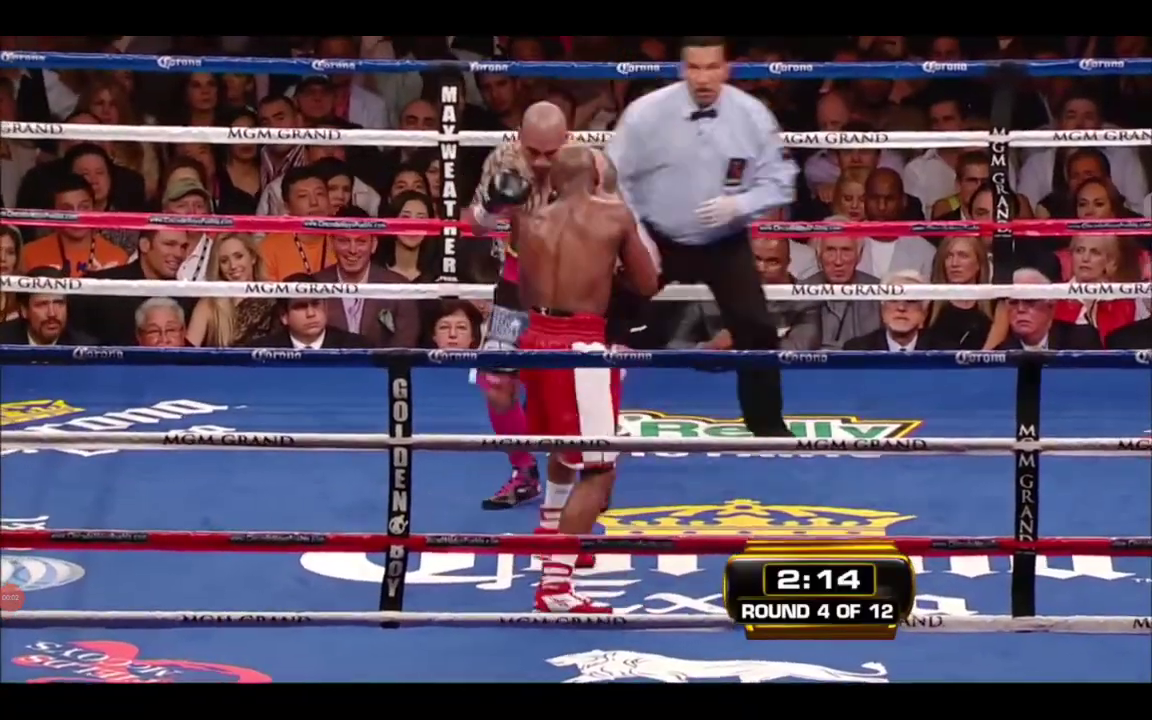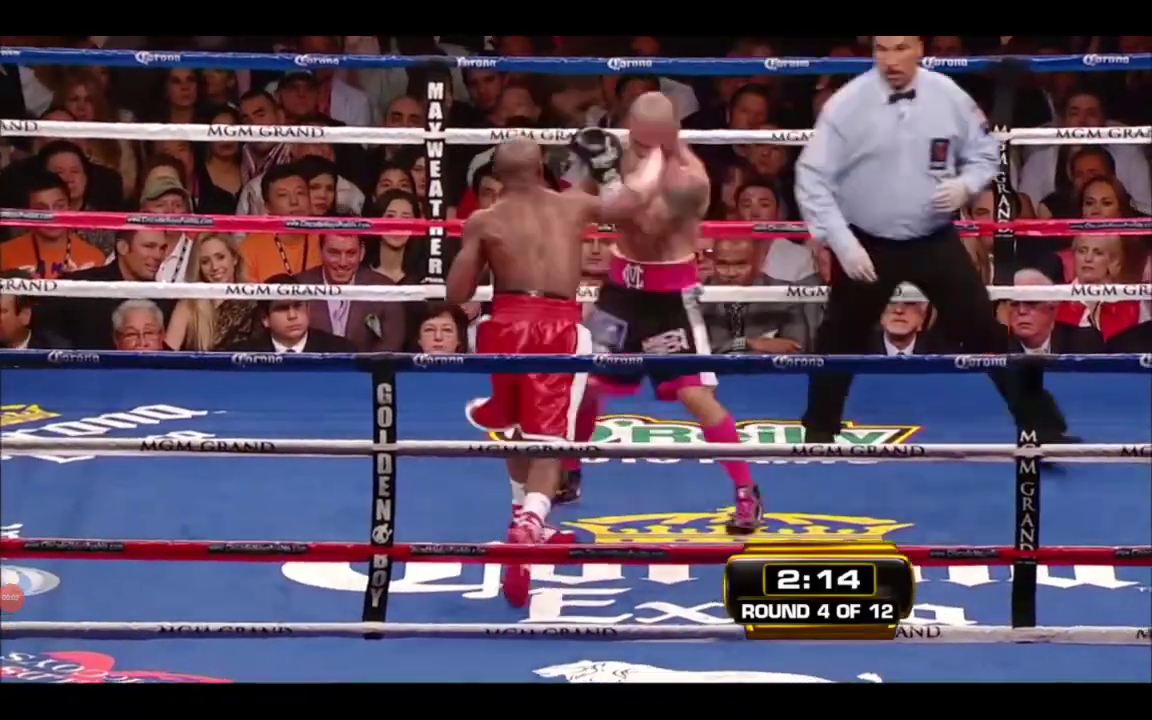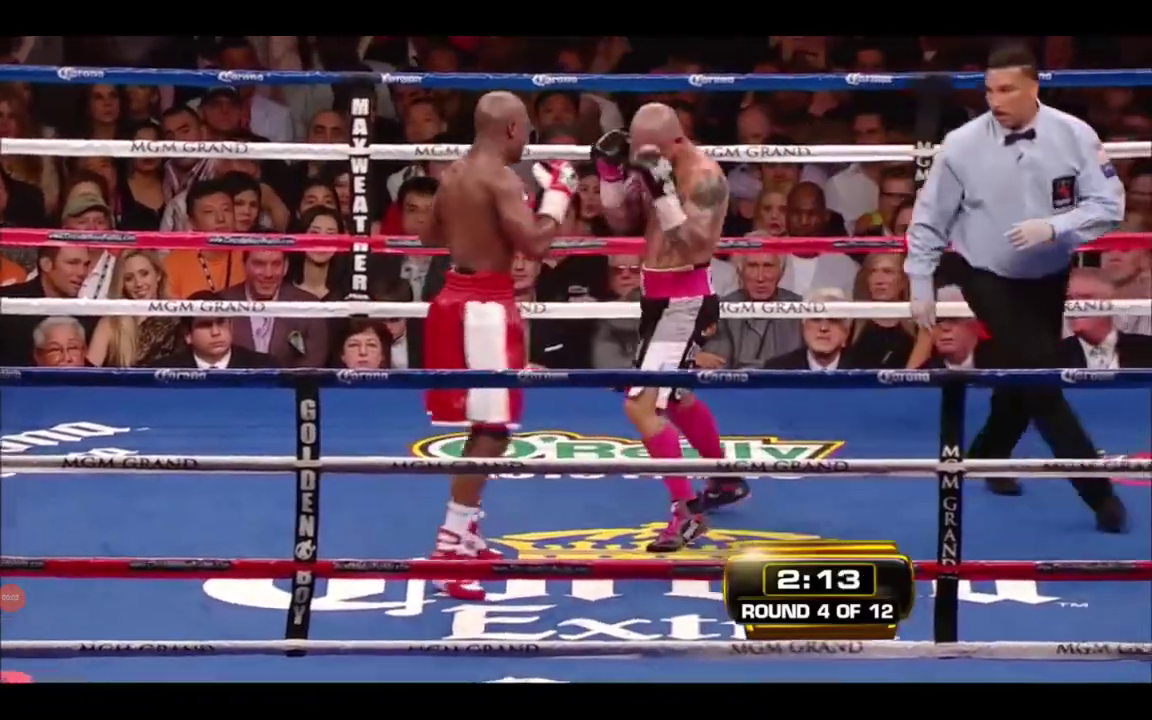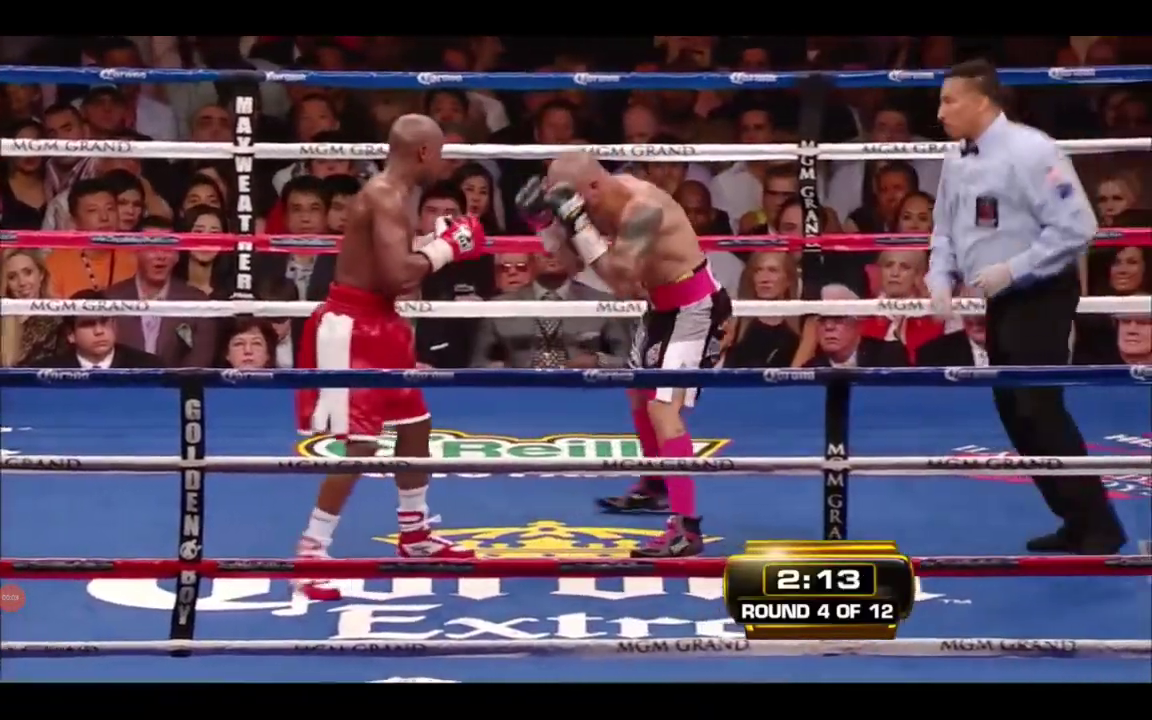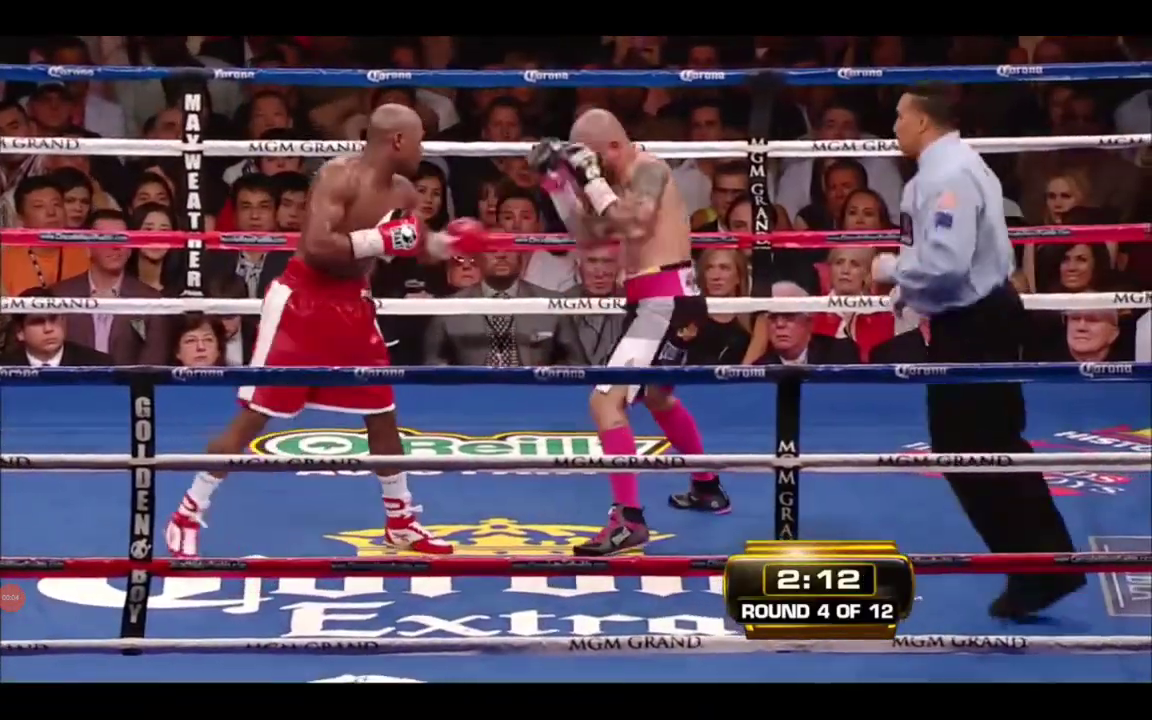
dt=0.5s
person 1, frame 1
left shoulder: (531, 226)
right shoulder: (617, 216)
right elbow: (648, 285)
left hip: (537, 341)
right hip: (580, 346)
left knee: (566, 442)
right knee: (600, 469)
right ankle: (556, 585)
person 1, frame 2
left shoulder: (483, 221)
right shoulder: (573, 204)
left elbow: (455, 294)
right elbow: (630, 202)
right wrist: (649, 166)
left hip: (506, 328)
right hip: (560, 329)
left knee: (526, 429)
right knee: (550, 443)
left ankle: (526, 523)
right ankle: (526, 528)
person 1, frame 3
left shoulder: (455, 173)
right shoulder: (499, 177)
left elbow: (429, 236)
right elbow: (534, 245)
right wrist: (559, 192)
left hip: (462, 299)
right hip: (483, 306)
left knee: (490, 424)
right knee: (490, 433)
left ankle: (464, 530)
right ankle: (447, 553)
person 1, frame 4
left shoulder: (389, 192)
right shoulder: (387, 199)
right elbow: (399, 274)
left wrist: (439, 238)
right wrist: (450, 245)
left hip: (376, 321)
right hip: (350, 325)
left knee: (417, 425)
right knee: (360, 444)
left ankle: (414, 533)
right ankle: (311, 555)
person 1, frame 5
left shoulder: (404, 190)
right shoulder: (339, 175)
left elbow: (417, 245)
right elbow: (317, 245)
left wrist: (451, 239)
right wrist: (382, 239)
left hip: (350, 304)
right hip: (301, 300)
left knee: (384, 415)
right knee: (254, 415)
left ankle: (402, 521)
right ankle: (189, 512)
person 2, frame 1
left shoulder: (752, 116)
right shoulder: (646, 112)
left elbow: (781, 180)
right elbow: (614, 178)
left wrist: (741, 204)
left hip: (726, 242)
right hip: (660, 239)
left knee: (755, 329)
left ankle: (766, 422)
person 2, frame 2
left shoulder: (949, 97)
right shoulder: (844, 107)
left elbow: (985, 153)
right elbow: (813, 179)
left wrist: (966, 184)
right wrist: (842, 243)
left hip: (936, 238)
right hip: (869, 243)
left knee: (985, 330)
right knee: (839, 341)
left ankle: (1044, 428)
right ankle: (820, 434)
person 2, frame 3
left shoulder: (1075, 136)
right shoulder: (963, 146)
left elbow: (1109, 205)
right elbow: (930, 221)
left wrist: (1053, 227)
right wrist: (921, 285)
left hip: (1050, 278)
right hip: (991, 283)
left knee: (1030, 381)
right knee: (1037, 377)
left ankle: (987, 453)
right ankle: (1096, 489)
person 2, frame 4
left shoulder: (1030, 152)
right shoulder: (956, 162)
left elbow: (1074, 227)
right elbow: (944, 232)
left wrist: (1012, 269)
right wrist: (939, 281)
left hip: (1043, 297)
right hip: (1000, 301)
left knee: (1036, 406)
right knee: (1013, 410)
left ankle: (1096, 523)
right ankle: (1078, 518)
person 2, frame 5
left shoulder: (946, 173)
right shoulder: (955, 164)
left elbow: (945, 262)
left wrist: (893, 270)
right wrist: (906, 276)
left hip: (971, 325)
right hip: (989, 316)
left knee: (956, 451)
right knee: (1001, 446)
left ankle: (1034, 571)
right ankle: (1050, 562)
person 3, frame 1
right shoulder: (504, 158)
right elbow: (477, 224)
right wrist: (491, 202)
right hip: (518, 279)
right knee: (496, 391)
right ankle: (524, 475)
person 3, frame 2
left shoulder: (690, 178)
right shoulder: (633, 152)
left elbow: (643, 226)
left hip: (671, 291)
right hip: (624, 282)
left knee: (698, 397)
right knee: (587, 385)
left ankle: (747, 493)
right ankle: (565, 474)
person 3, frame 3
left shoulder: (704, 174)
right shoulder: (651, 165)
left elbow: (704, 236)
right elbow: (623, 222)
left wrist: (663, 190)
right wrist: (612, 172)
left hip: (685, 300)
right hip: (659, 295)
left knee: (641, 404)
right knee: (677, 396)
left ankle: (685, 513)
right ankle: (726, 480)
person 3, frame 4
left shoulder: (640, 207)
right shoulder: (590, 203)
left elbow: (622, 280)
right elbow: (563, 253)
left wrist: (575, 225)
right wrist: (543, 220)
left hip: (693, 304)
right hip: (664, 302)
left knee: (664, 409)
right knee: (641, 396)
left ankle: (686, 527)
person 3, frame 5
left shoulder: (647, 169)
right shoulder: (627, 180)
left elbow: (633, 223)
right elbow: (588, 231)
left wrist: (591, 178)
right wrist: (557, 181)
left hip: (664, 304)
right hip: (666, 304)
left knee: (605, 398)
right knee: (655, 393)
left ankle: (628, 519)
right ankle: (708, 489)
